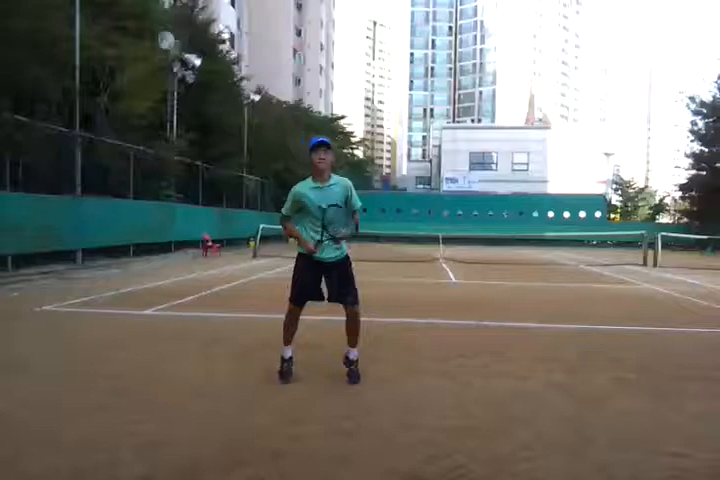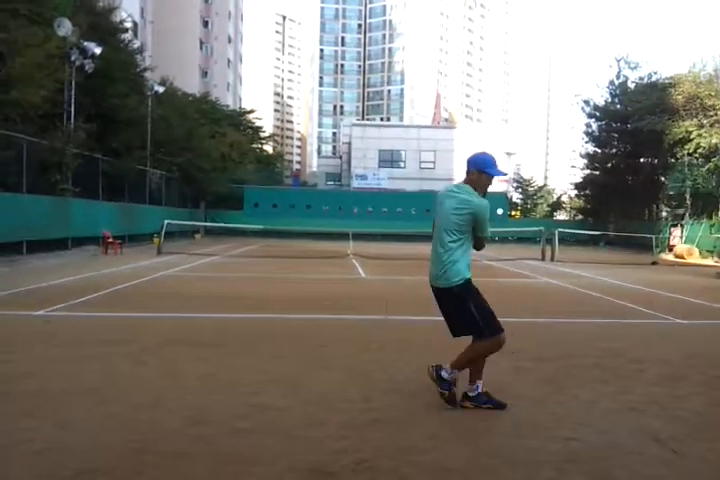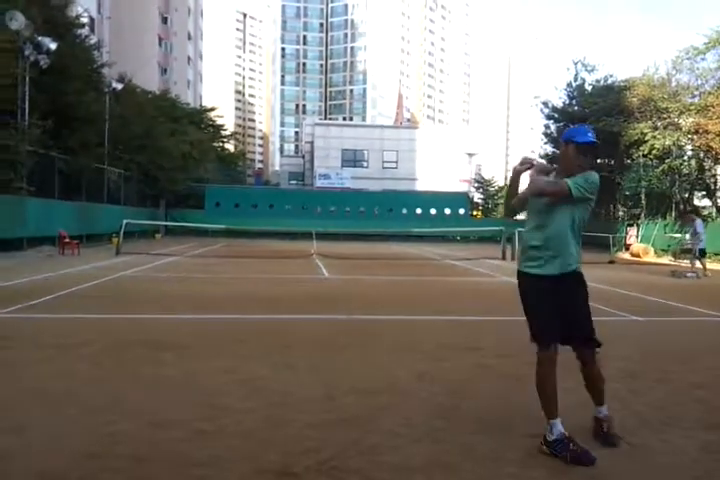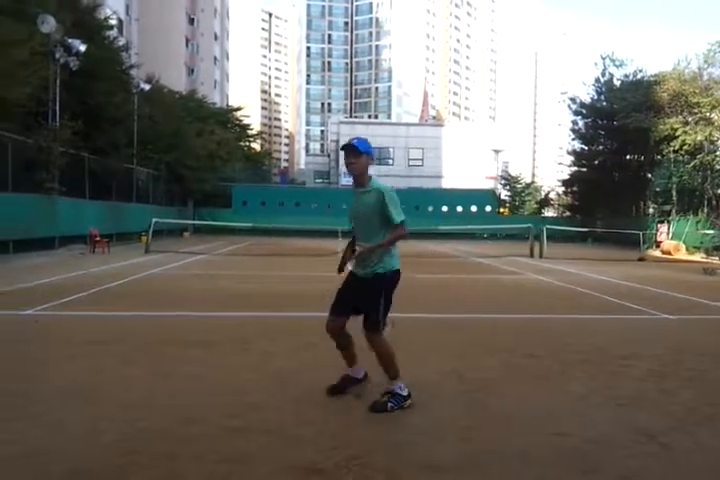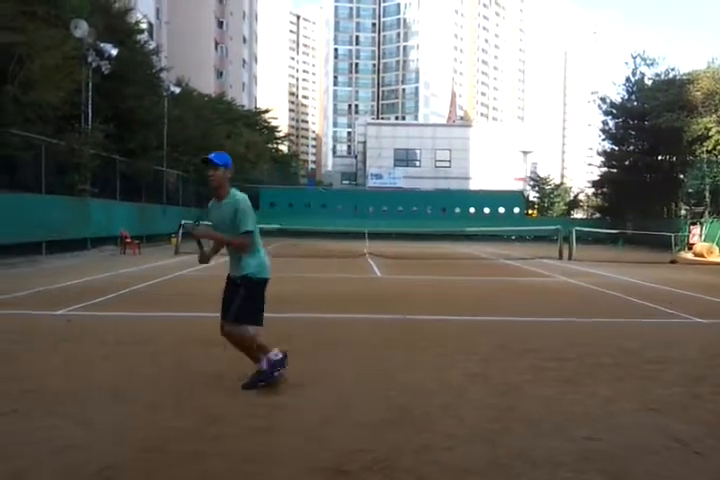
dt=1s
person 1, frame 1
left shoulder: (345, 186)
right shoulder: (299, 190)
left elbow: (355, 215)
right elbow: (285, 221)
right wrist: (302, 240)
left hip: (337, 256)
right hip: (309, 256)
left knee: (352, 308)
right knee: (295, 307)
left ankle: (351, 358)
right ankle: (287, 356)
person 1, frame 2
left shoulder: (444, 195)
right shoulder: (480, 204)
right elbow: (479, 244)
left hip: (439, 278)
right hip: (455, 280)
left knee: (483, 333)
right knee: (495, 338)
left ankle: (474, 392)
right ankle: (447, 373)
person 1, frame 3
left shoulder: (589, 181)
right shoulder: (545, 178)
left elbow: (543, 188)
right elbow: (511, 209)
left wrist: (538, 170)
right wrist: (517, 173)
left hip: (568, 275)
right hip: (533, 275)
left knee: (587, 353)
right knee: (547, 352)
left ankle: (602, 416)
right ankle: (554, 435)
person 1, frame 4
left shoulder: (383, 191)
right shoulder: (353, 193)
left elbow: (401, 231)
left wrist: (370, 249)
right wrist: (353, 245)
left hip: (382, 272)
right hip: (360, 271)
left knee: (373, 333)
right knee: (333, 325)
left ankle: (399, 391)
right ankle: (355, 372)
person 1, frame 5
left shoulder: (240, 201)
right shoulder: (213, 205)
left elbow: (244, 243)
left wrist: (211, 234)
right wrist: (210, 252)
left hip: (253, 272)
right hip: (237, 273)
left knee: (232, 328)
right knee: (228, 330)
left ankle: (274, 356)
right ankle: (266, 367)
